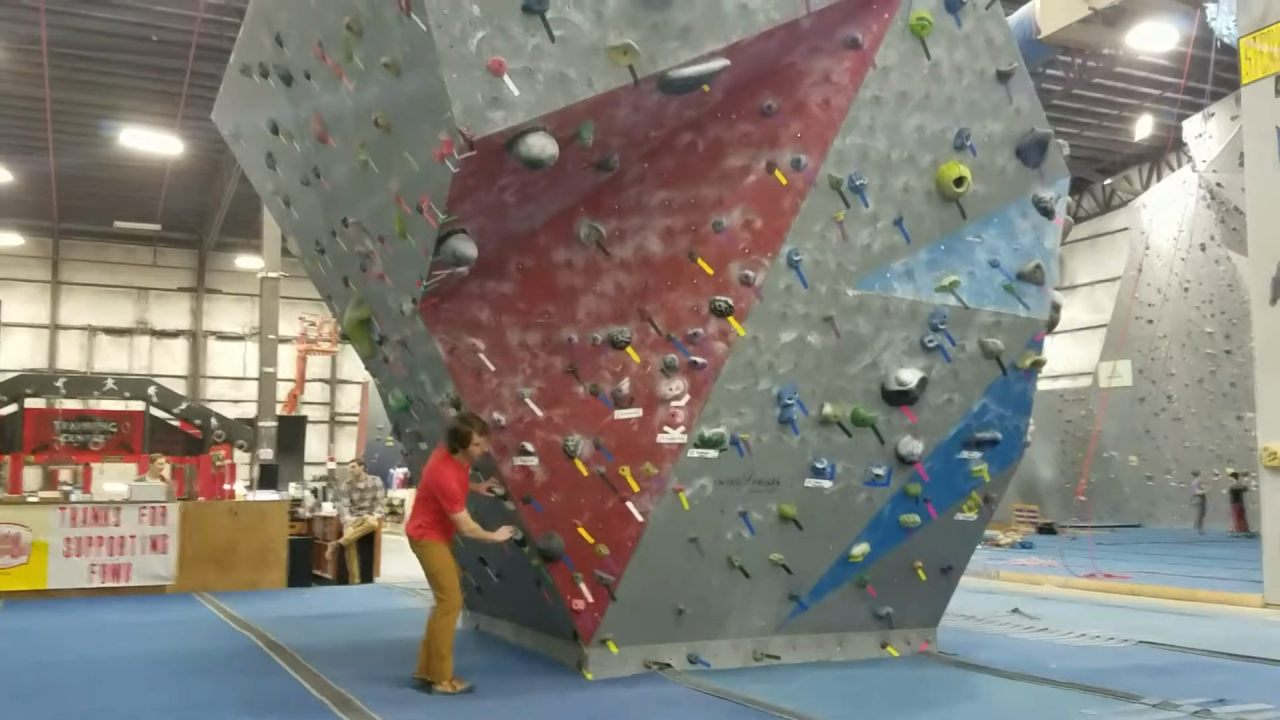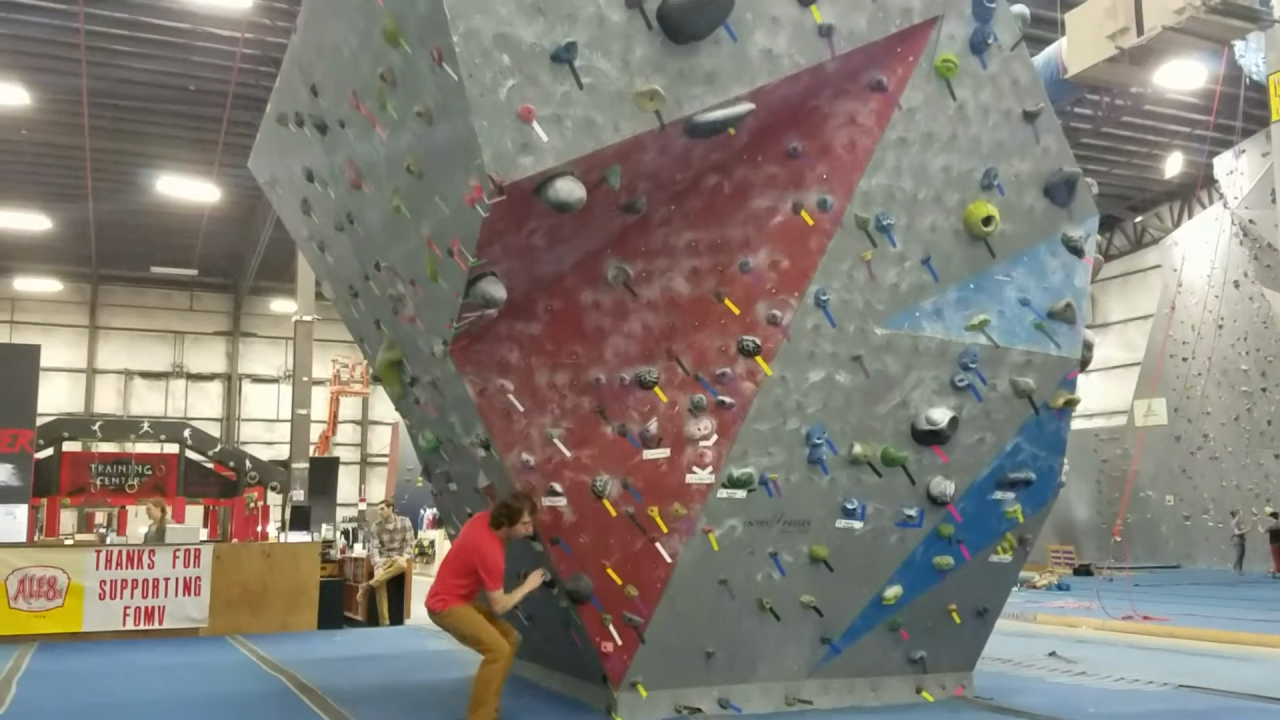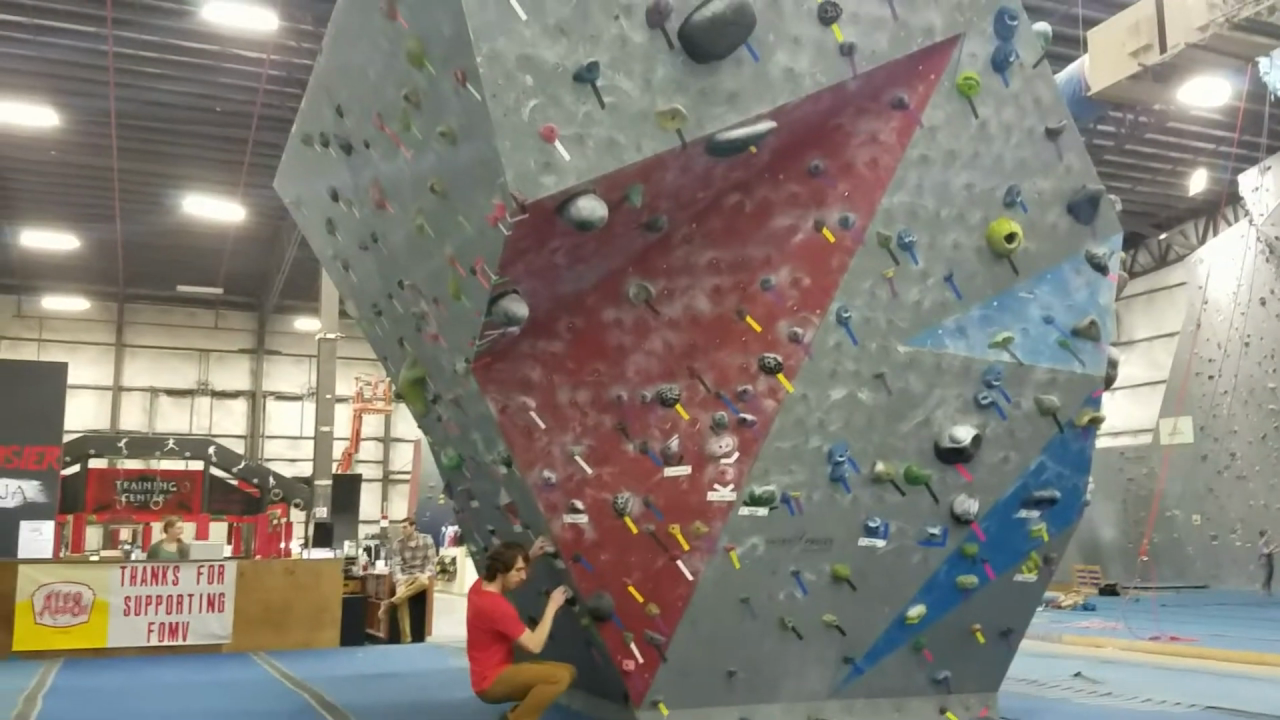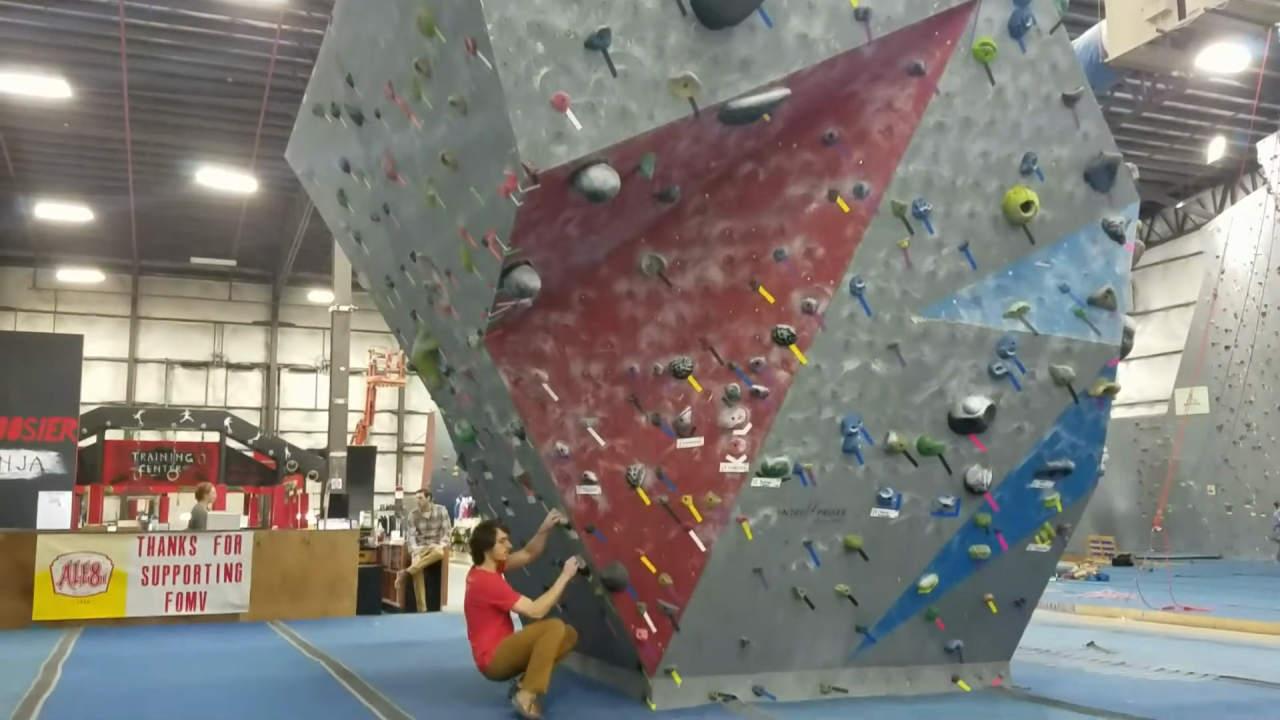
dt=0.7s
person 1, frame 1
left shoulder: (454, 456)
right shoulder: (445, 475)
right elbow: (467, 528)
left wrist: (476, 487)
right wrist: (496, 536)
left hip: (437, 534)
right hip: (428, 537)
left knee: (446, 601)
right knee: (450, 601)
left ankle: (426, 672)
right ankle: (442, 680)
person 1, frame 2
left shoulder: (484, 518)
right shoulder: (491, 552)
right elbow: (498, 606)
left wrist: (512, 536)
right wrist: (527, 586)
left hip: (460, 596)
right hip: (446, 604)
left knee: (511, 638)
right knee: (499, 650)
person 1, frame 3
left shoulder: (479, 586)
right shoulder: (497, 606)
left elbow: (513, 578)
right elbow: (534, 645)
left wrist: (530, 557)
right wrist: (552, 606)
left hip: (497, 675)
right hip: (491, 683)
left knee: (568, 672)
right knee: (560, 677)
person 1, frame 4
left shoulder: (483, 570)
right shoulder: (488, 582)
left elbow: (528, 554)
right elbow: (536, 611)
left wrist: (545, 529)
right wrist: (564, 576)
left hip: (501, 652)
right hip: (493, 660)
left knee: (569, 634)
right knee: (555, 626)
left ankle: (525, 685)
right ankle: (527, 695)
